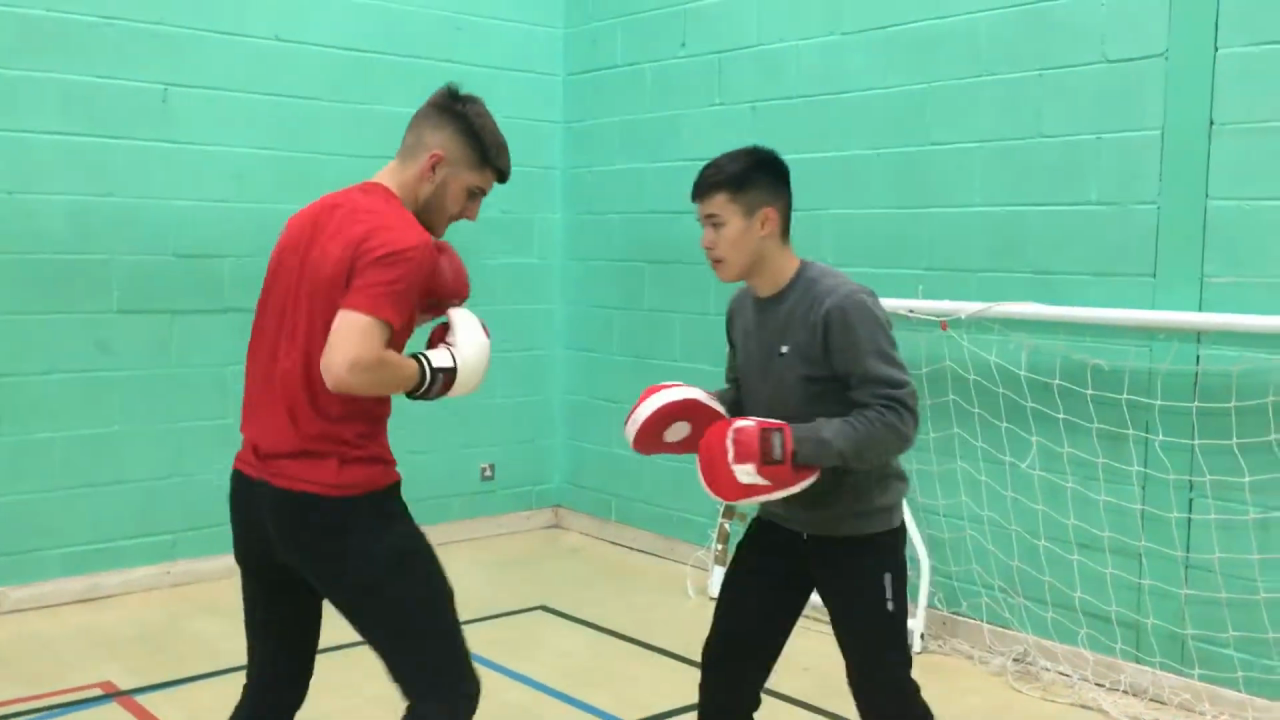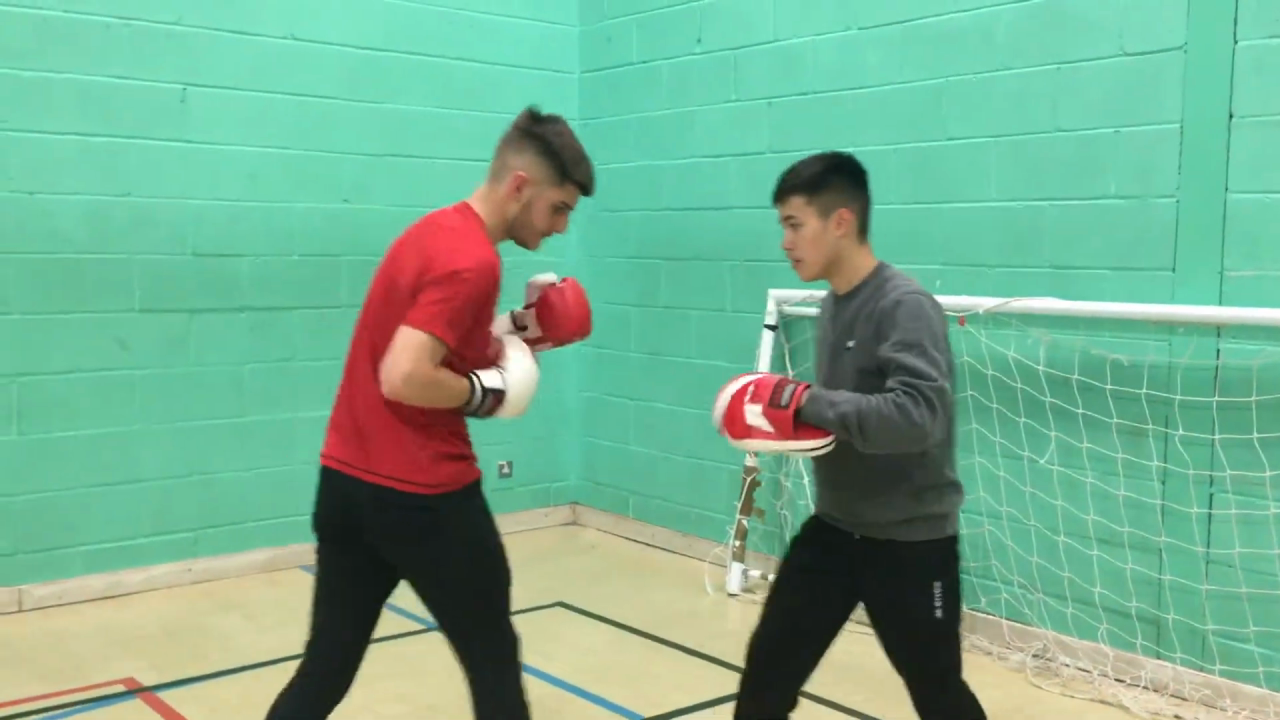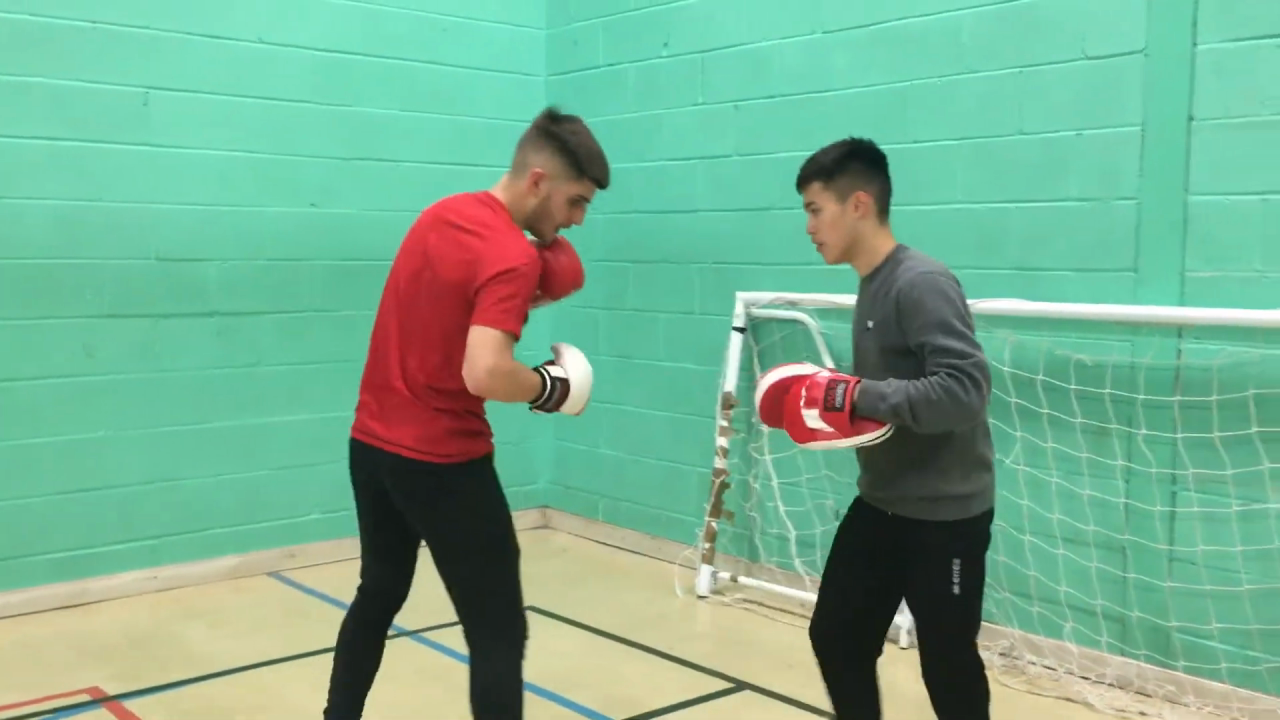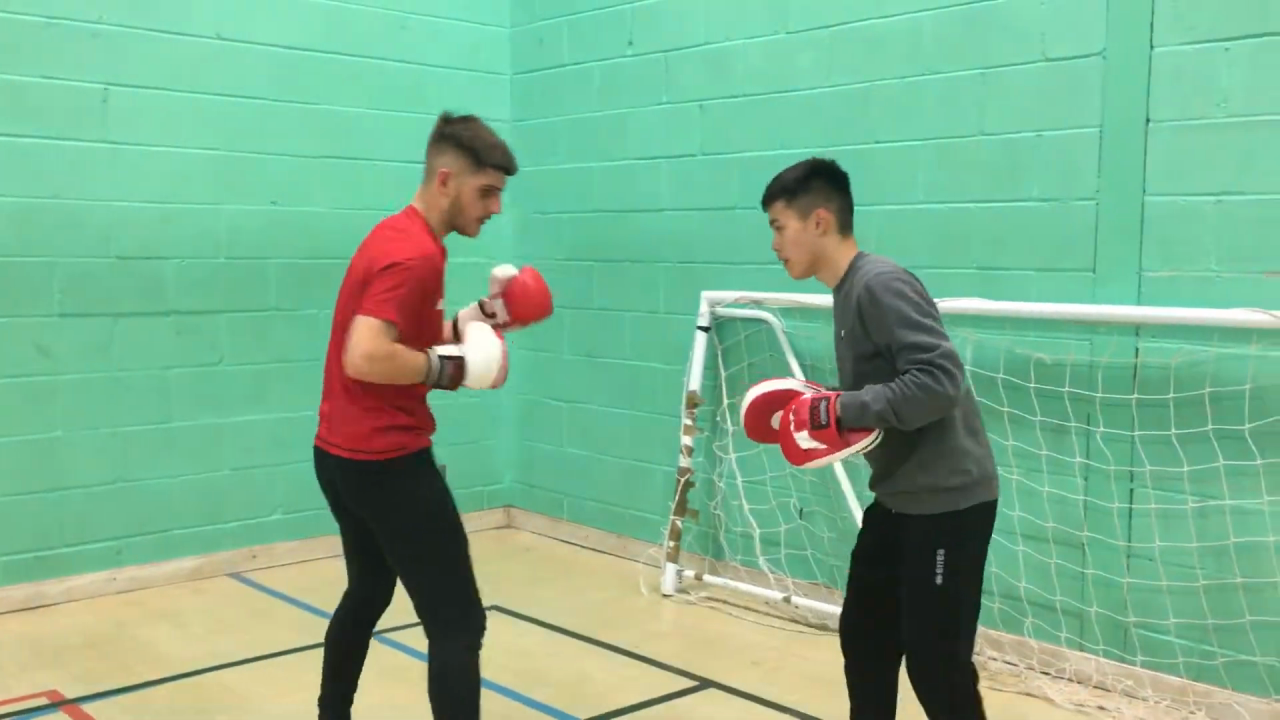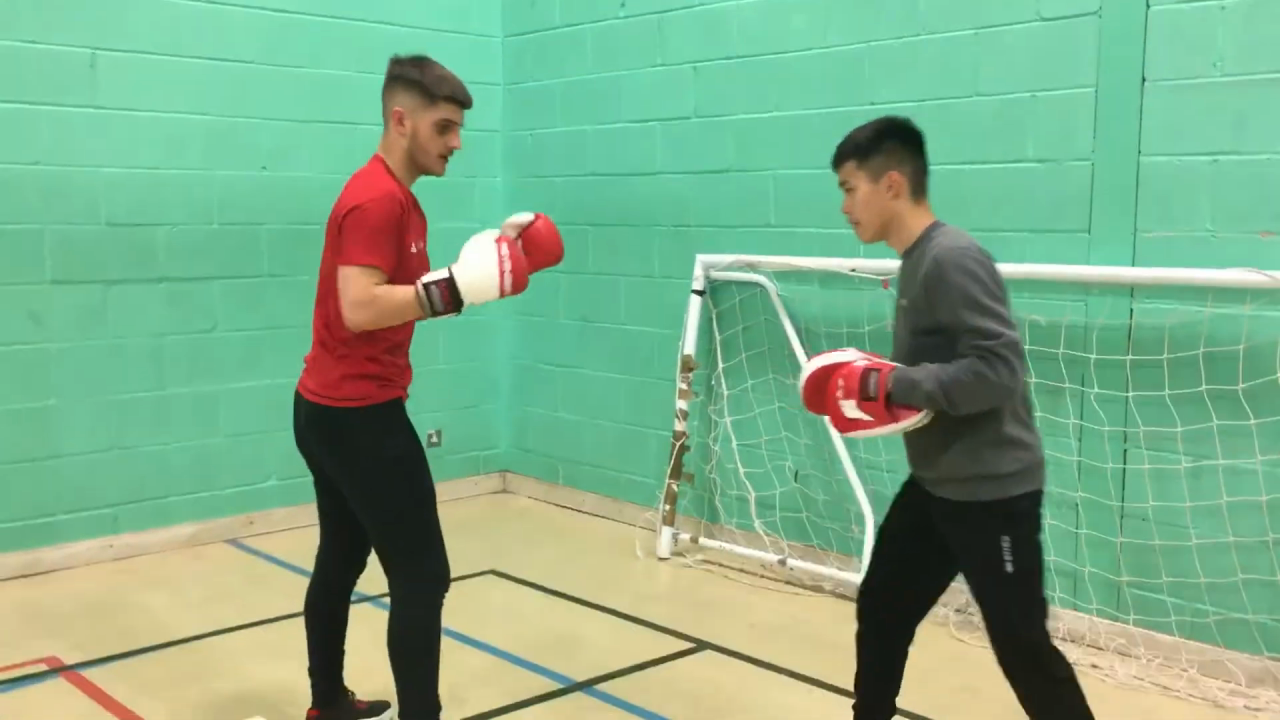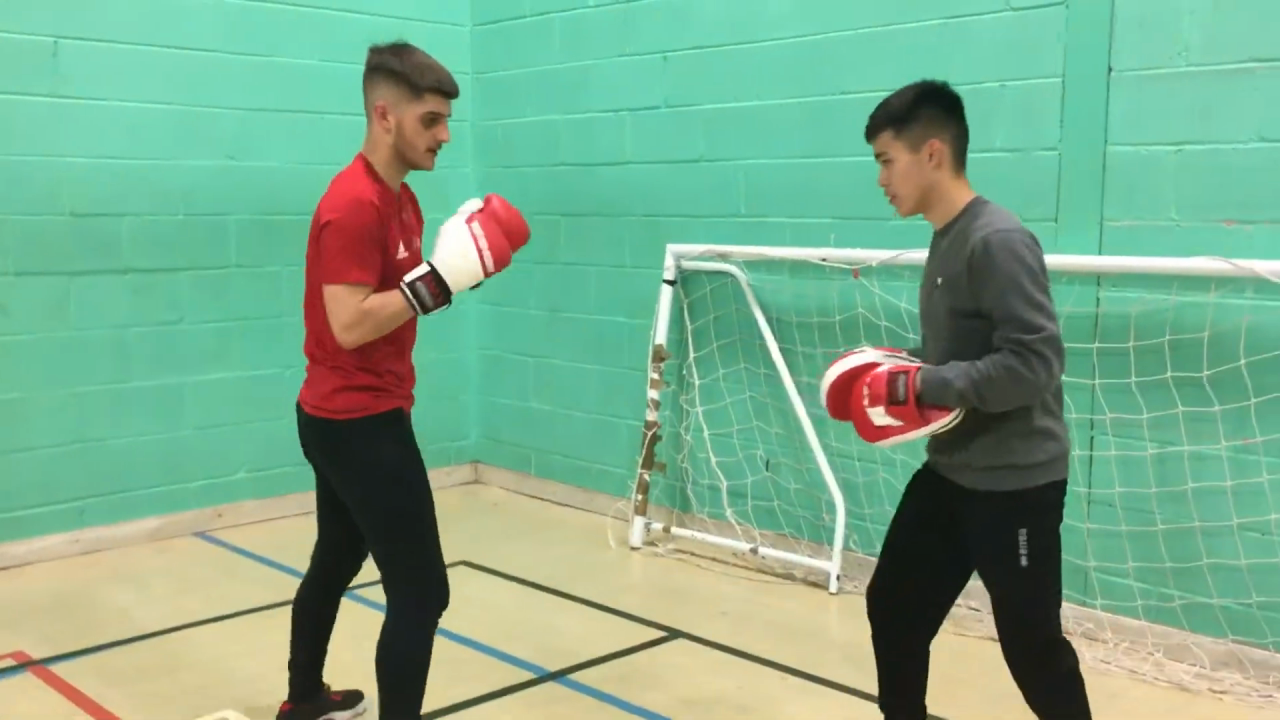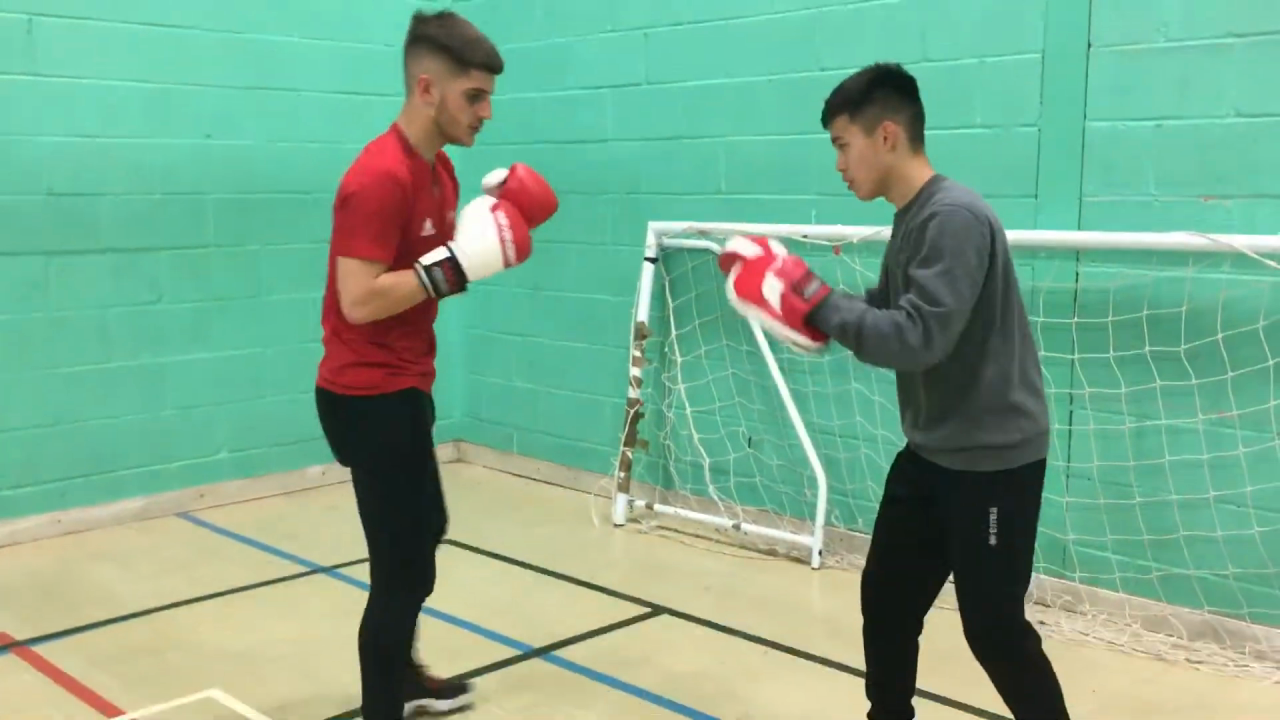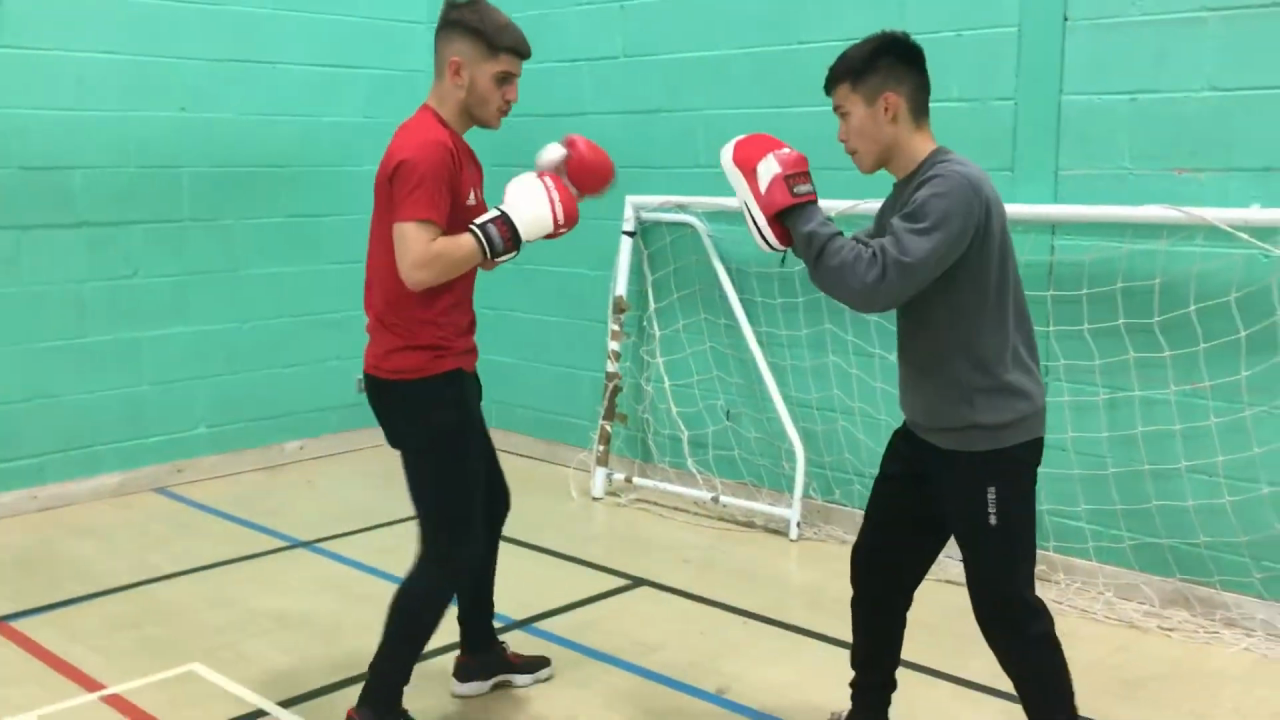
dt=0.3s
person 1, frame 1
left shoulder: (311, 219)
right shoulder: (404, 242)
right elbow: (346, 369)
right wrist: (436, 371)
left hip: (257, 490)
right hip: (340, 503)
person 1, frame 2
left shoulder: (432, 231)
right shoulder: (472, 263)
right elbow: (404, 379)
left wrist: (517, 334)
right wrist: (486, 390)
left hip: (345, 480)
right hip: (427, 493)
left knee: (327, 664)
right knee: (491, 657)
person 1, frame 3
left shoulder: (441, 216)
right shoulder: (513, 256)
right elbow: (485, 373)
right wrist: (555, 385)
left hip: (371, 447)
right hip: (444, 465)
left knee: (376, 596)
right knee: (498, 634)
person 1, frame 4
left shoulder: (398, 238)
right shoulder: (413, 253)
right elbow: (366, 359)
left wrist: (485, 319)
right wrist: (456, 366)
left hip: (343, 454)
right hip: (386, 461)
left knee: (367, 592)
right knee: (457, 623)
person 1, frame 5
left shoulder: (392, 195)
right shoulder: (377, 197)
left elbow: (401, 295)
right elbow: (361, 308)
left wrist: (488, 260)
right wrist: (455, 285)
left hip: (328, 408)
right hip: (360, 412)
left knee: (340, 558)
right knee: (421, 578)
person 1, frame 6
left shoulder: (400, 196)
right shoulder: (352, 204)
left elbow: (404, 294)
right elbow: (350, 325)
left wrist: (467, 253)
right wrist: (443, 273)
left hip: (352, 417)
right hip: (359, 421)
left knee: (337, 560)
right knee: (421, 591)
person 1, frame 7
left shoulder: (438, 167)
right shoulder: (381, 177)
right elbow: (359, 301)
left wrist: (491, 230)
right wrist: (460, 262)
left hip: (395, 391)
right hip: (371, 398)
left knee: (419, 532)
right knee: (404, 569)
person 1, frame 8
left shoulder: (449, 147)
right shoulder: (425, 149)
left elbow: (468, 241)
right elbow: (419, 264)
left wrist: (541, 193)
right wrist: (510, 223)
left hip: (433, 370)
right hip: (419, 377)
left knee: (480, 509)
right knee: (450, 540)
left ankle: (479, 654)
person 2, frame 1
left shoulder: (843, 305)
right shoulder: (741, 309)
left elbow: (896, 418)
left wrist: (804, 443)
left hip: (860, 534)
right hip: (779, 527)
right knee: (725, 669)
person 2, frame 2
left shoulder: (906, 306)
right shoulder: (832, 307)
left elbow: (917, 417)
left wrist: (810, 404)
right wrist: (790, 410)
left hip: (912, 539)
right hip: (835, 528)
right knee: (770, 664)
person 2, frame 3
left shoulder: (924, 284)
right shoulder: (872, 286)
left elbow: (965, 390)
left wrist: (861, 397)
right wrist: (830, 400)
left hip: (945, 514)
right hip: (880, 505)
left knee: (949, 667)
right knee: (835, 638)
person 2, frame 4
left shoulder: (883, 285)
right shoulder: (850, 293)
left elbow: (939, 382)
left wrist: (842, 409)
right wrist: (812, 411)
left hip: (947, 503)
right hip: (899, 501)
left knee: (937, 662)
right knee: (864, 638)
person 2, frame 5
left shoulder: (953, 259)
right shoulder: (916, 263)
left elbow: (998, 370)
left wrist: (896, 385)
right wrist: (868, 385)
left hip: (995, 490)
right hip: (936, 485)
left knee: (1022, 649)
right knee: (880, 611)
person 2, frame 6
left shoulder: (999, 242)
right shoulder: (945, 240)
left elbow: (1035, 363)
left wrist: (926, 387)
right wrist: (902, 370)
left hip: (1014, 481)
right hip: (949, 473)
left knee: (1031, 643)
right knee: (893, 605)
person 2, frame 7
left shoulder: (956, 218)
right shoulder: (912, 222)
left elbow: (919, 339)
right elbow: (884, 315)
left wrist: (815, 305)
right wrist: (804, 297)
left hip: (994, 458)
right hip: (932, 454)
left knee: (994, 625)
right knee: (885, 598)
person 2, frame 8
left shoulder: (954, 187)
right shoulder: (909, 192)
left elbow: (874, 282)
right elbow: (868, 270)
left wrist: (799, 212)
right wrist: (794, 224)
left hip: (990, 437)
right hip: (928, 431)
left knee: (1004, 605)
right knee: (876, 573)
